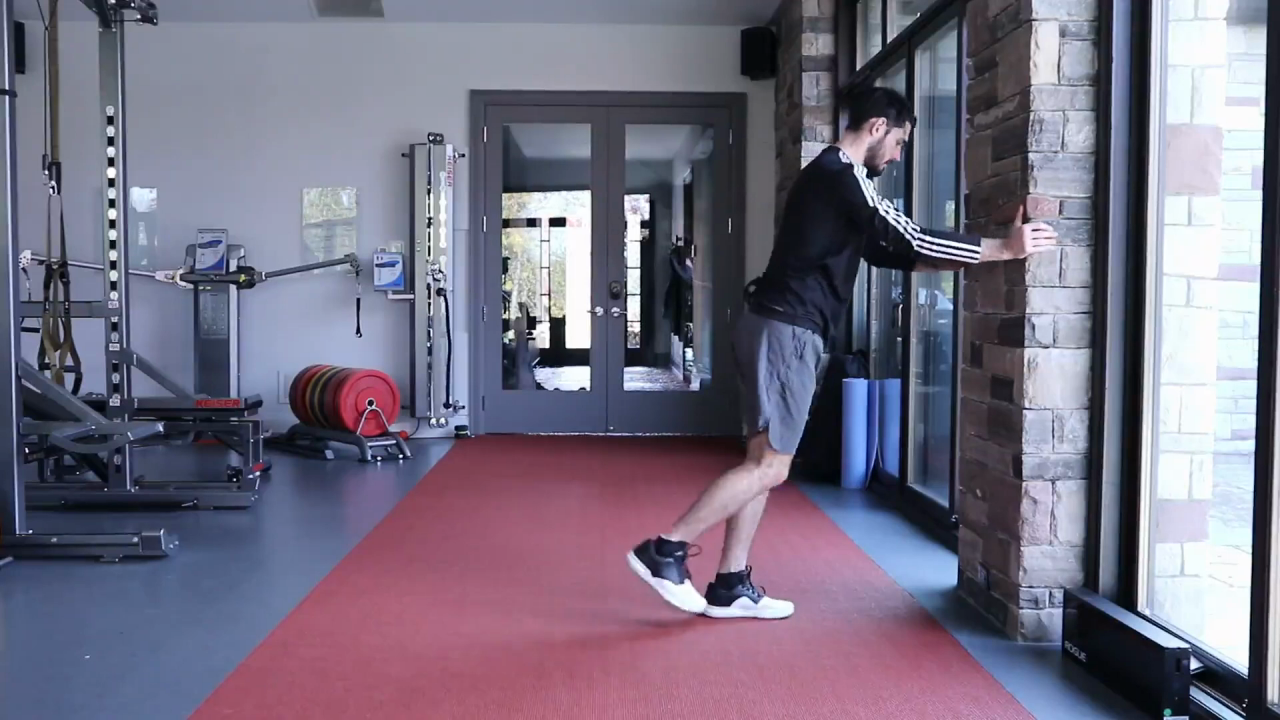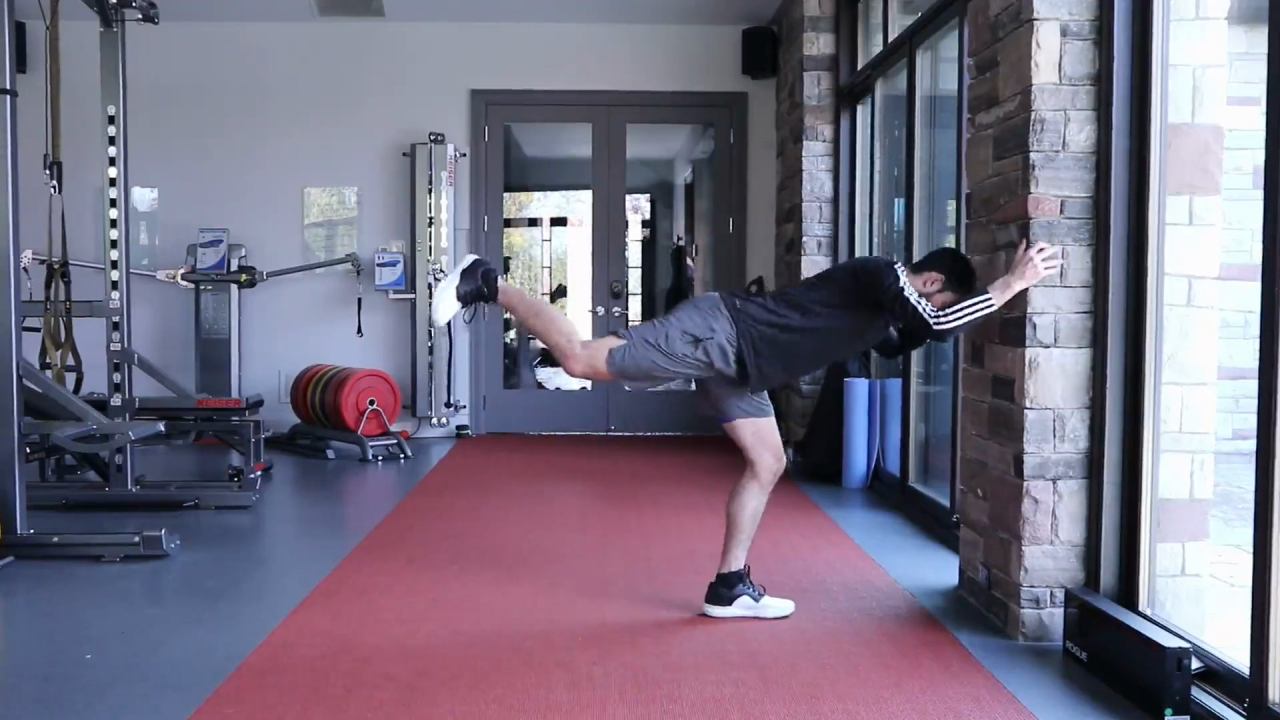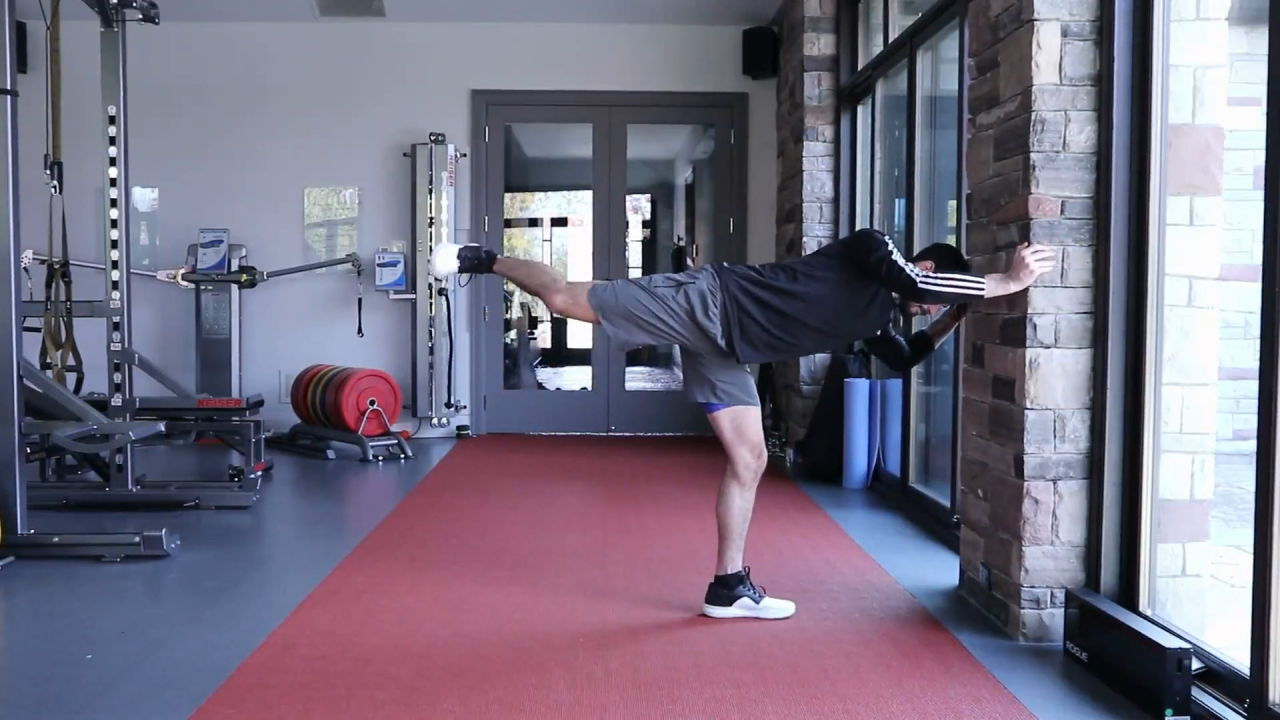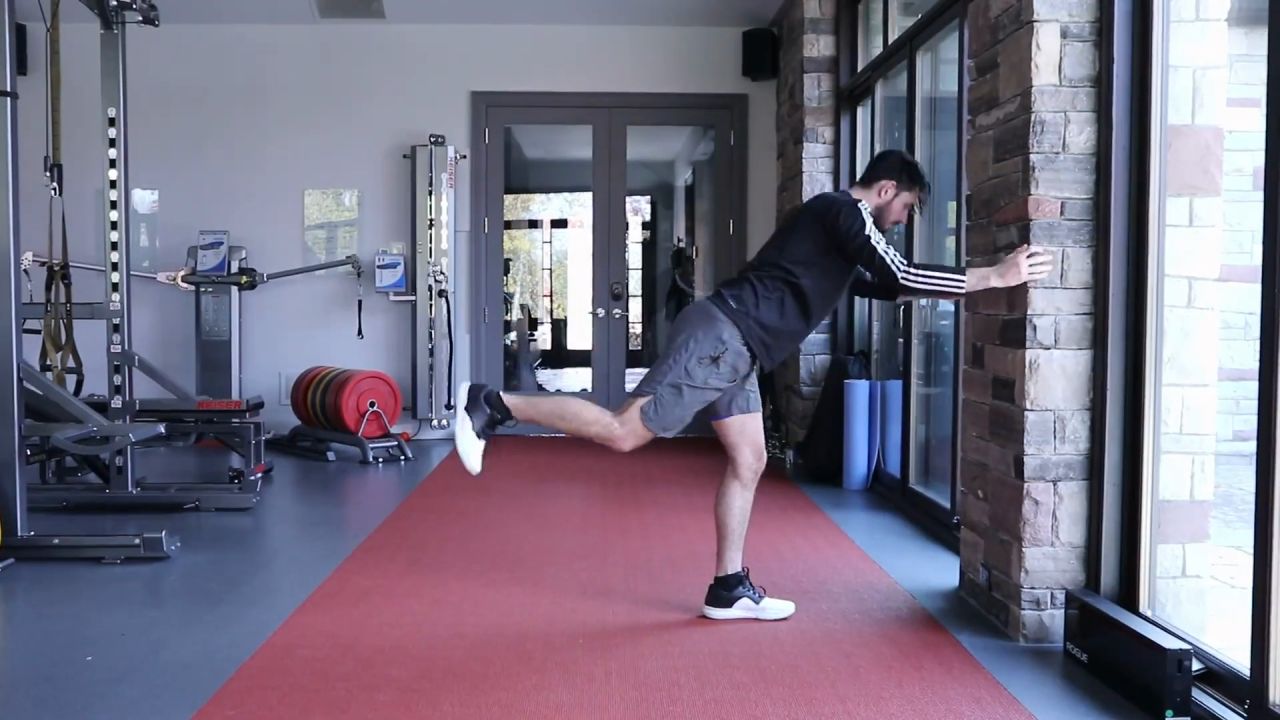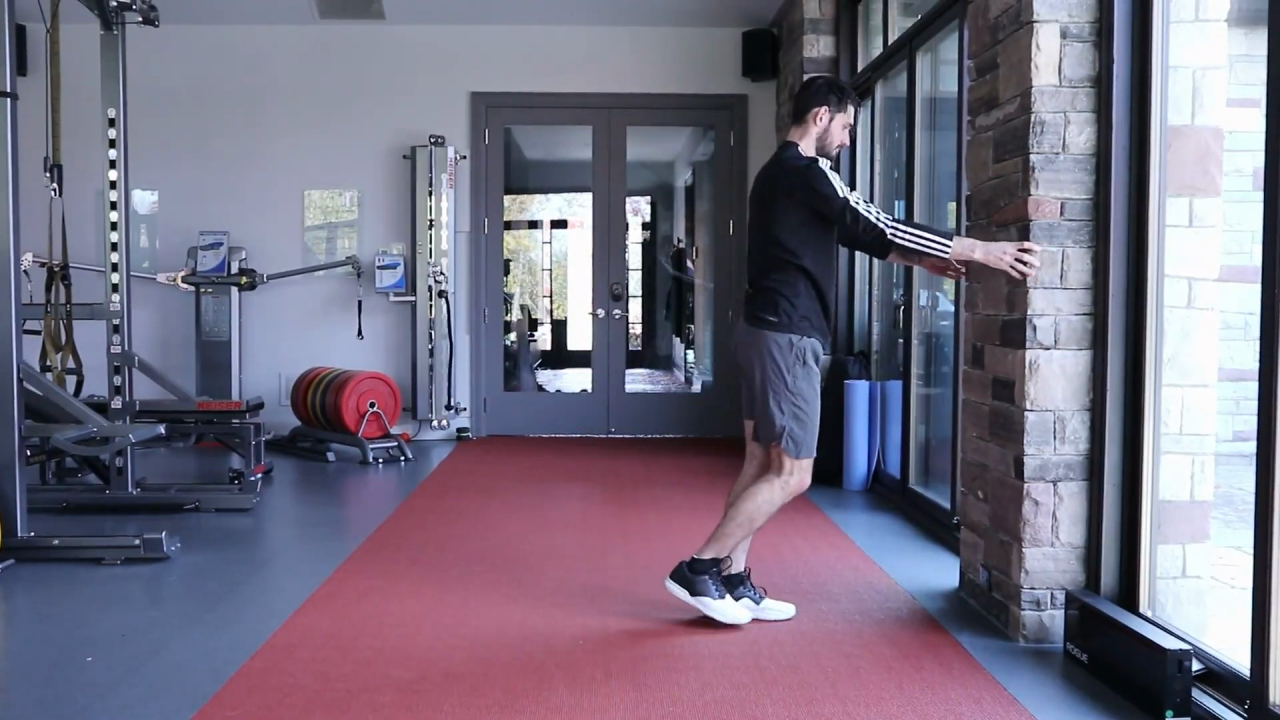
dt=1s
person 1, frame 1
left shoulder: (833, 176)
right shoulder: (840, 175)
left elbow: (886, 251)
right elbow: (910, 238)
left wrist: (964, 256)
right wrist: (1004, 247)
left hip: (788, 332)
right hip: (786, 332)
left knee: (764, 461)
right knee: (769, 464)
left ankle: (728, 587)
right ankle: (667, 549)
person 1, frame 2
left shoulder: (884, 309)
right shoulder: (885, 274)
left elbow: (908, 338)
right elbow: (936, 324)
right wrist: (1014, 282)
left hip: (730, 361)
right hip: (711, 334)
left knee: (768, 463)
right knee: (580, 357)
left ankle: (729, 586)
right ankle: (488, 285)
person 1, frame 3
left shoulder: (877, 309)
right shoulder: (873, 246)
left elbow: (905, 356)
right elbow: (924, 285)
left wrist: (956, 317)
right wrist: (1008, 282)
left hip: (724, 345)
right hip: (704, 303)
left knee: (749, 460)
right knee: (566, 297)
left ankle: (730, 587)
right ankle: (486, 260)
person 1, frame 4
left shoulder: (834, 218)
right shoulder: (844, 210)
left elbow: (871, 283)
right elbow: (897, 274)
left wrist: (950, 285)
right wrist: (994, 275)
left hip: (735, 345)
right hip: (721, 336)
left knee: (748, 462)
right knee: (627, 431)
left ankle: (728, 587)
right ankle: (494, 406)
person 1, frame 5
left shoulder: (785, 171)
right shoulder: (805, 172)
left elbow: (859, 233)
right elbow: (878, 226)
left wrist: (920, 260)
right wrist: (979, 250)
left hip: (771, 331)
right hip: (786, 336)
left knee: (763, 465)
right knee: (790, 475)
left ankle: (731, 583)
right ankle: (697, 570)
